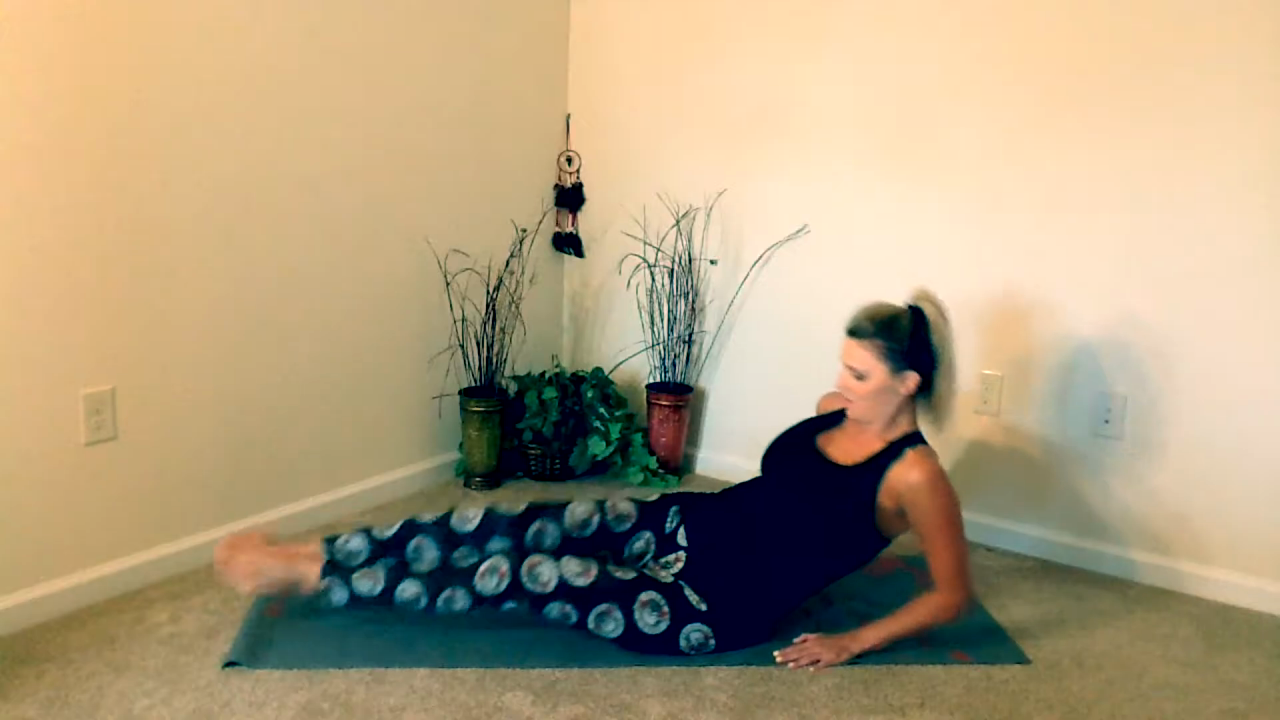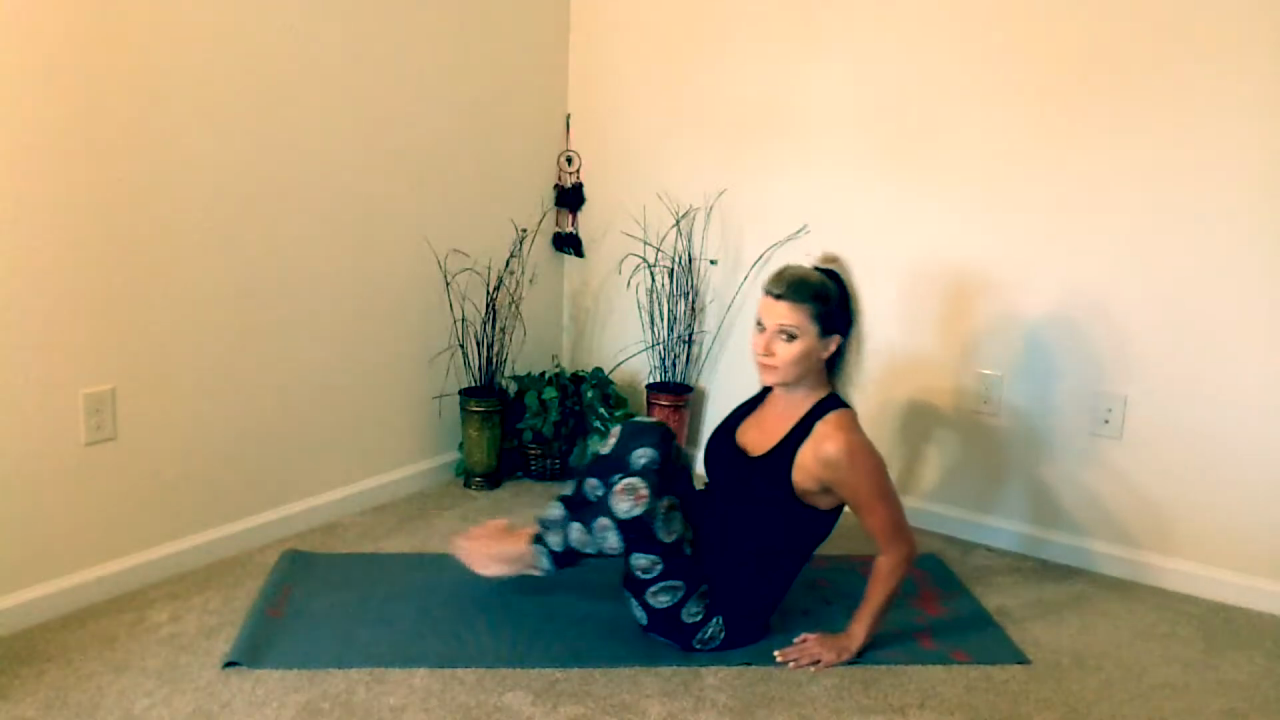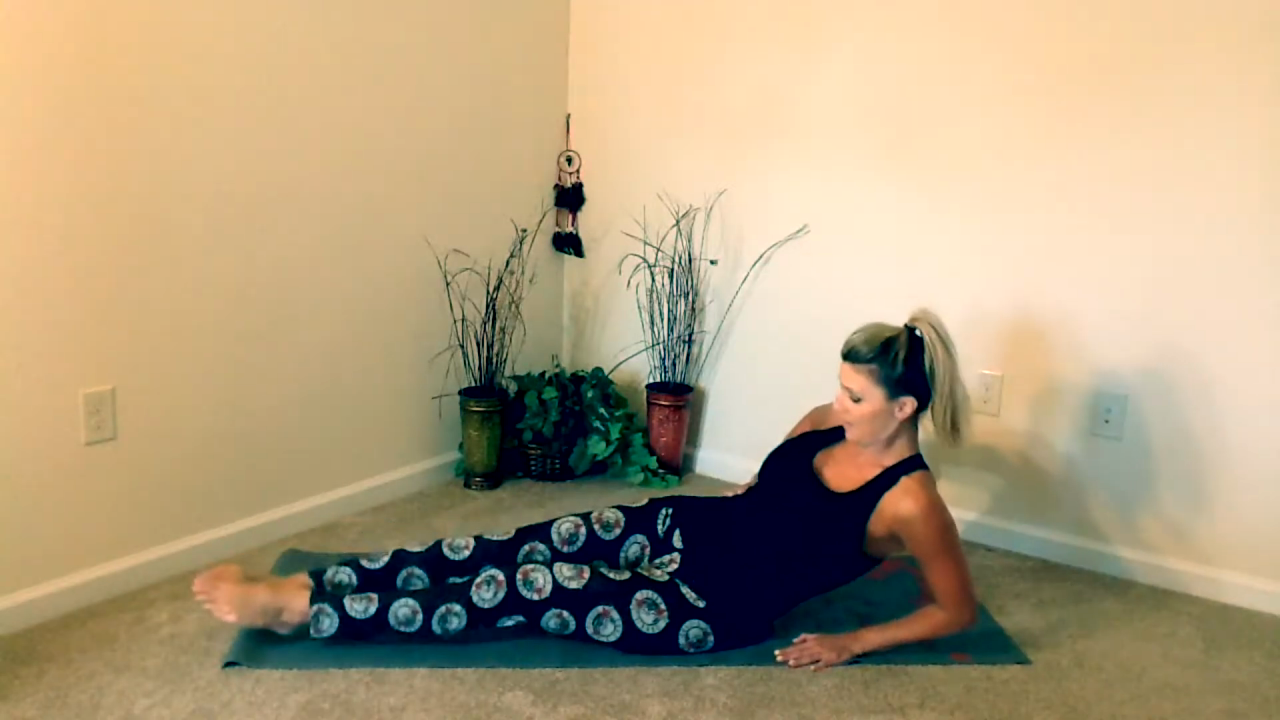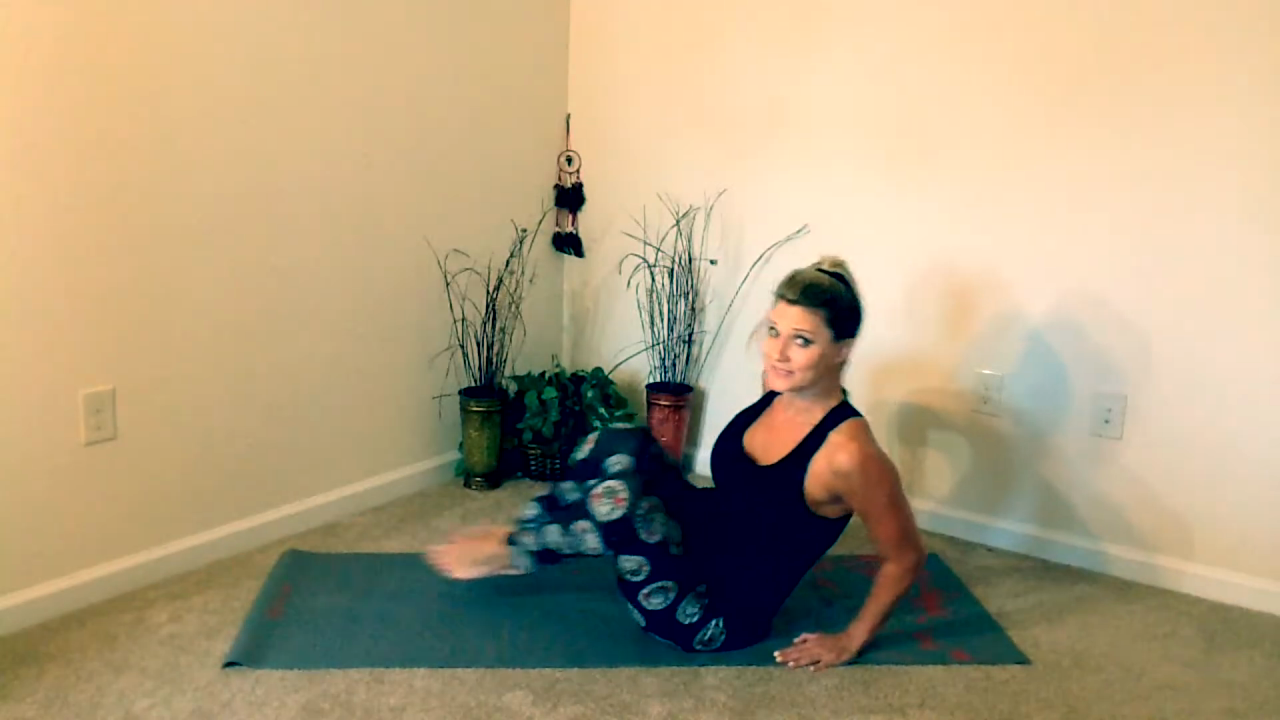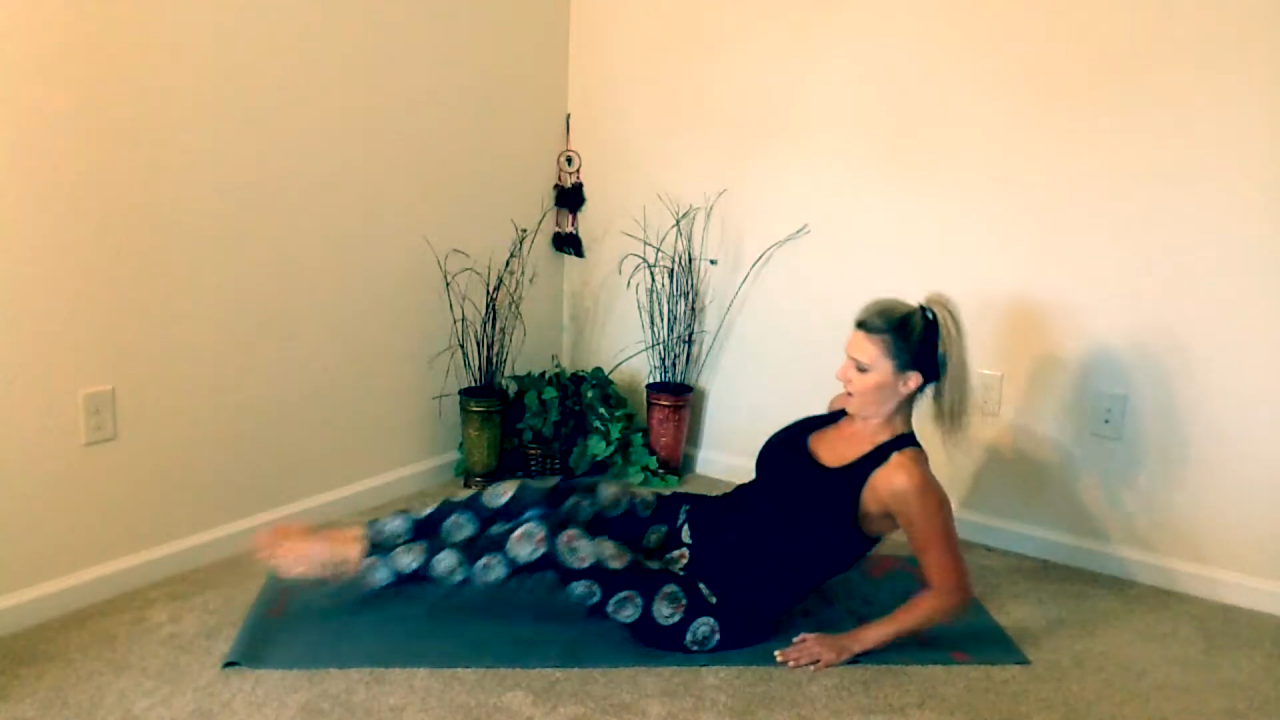
dt=0.7s
person 1, frame 1
left shoulder: (914, 476)
right shoulder: (840, 412)
left elbow: (950, 589)
left wrist: (850, 645)
left hip: (714, 612)
right hip: (689, 528)
left knee: (518, 574)
right knee: (517, 529)
left ankle: (317, 577)
right ankle: (318, 560)
person 1, frame 2
left shoulder: (835, 443)
right shoulder: (777, 389)
left elbow: (897, 550)
left wrist: (850, 640)
left hip: (709, 616)
right hip: (700, 546)
left knee: (638, 477)
right knee: (642, 442)
left ankle: (540, 550)
right ankle: (548, 541)
person 1, frame 3
left shoulder: (910, 504)
right shoulder: (827, 421)
left elbow: (956, 608)
left wrist: (850, 643)
left hip: (710, 609)
right hip: (683, 529)
left knee: (518, 591)
right knee: (506, 554)
left ankle: (297, 612)
right ankle: (299, 592)
person 1, frame 4
left shoulder: (845, 456)
right shoulder: (783, 388)
left elbow: (904, 557)
left wrist: (851, 640)
left hip: (711, 615)
left knee: (620, 489)
right knee: (622, 446)
left ankle: (514, 549)
right ankle: (525, 538)
person 1, frame 5
left shoulder: (902, 479)
right shoulder: (845, 411)
left elbow: (950, 592)
left wrist: (849, 642)
left hip: (716, 609)
right hip: (695, 527)
left knee: (549, 543)
right knee: (541, 505)
left ankle: (357, 560)
right ankle: (357, 545)
